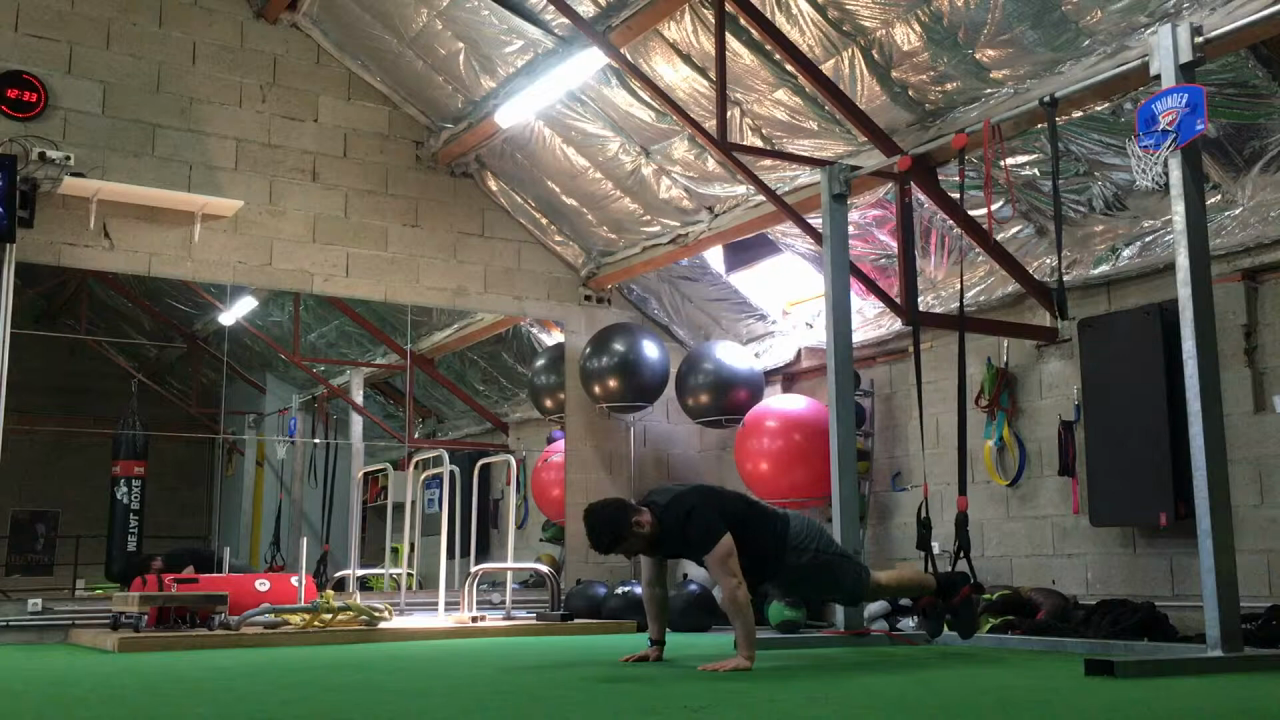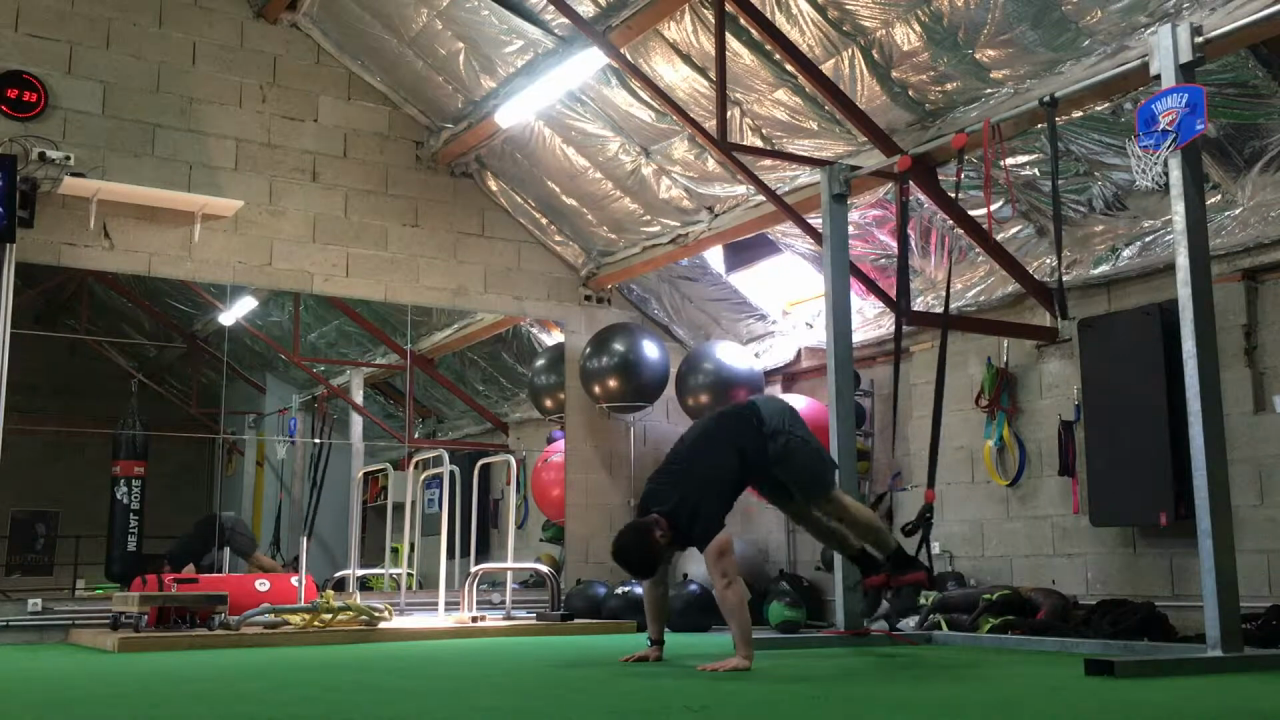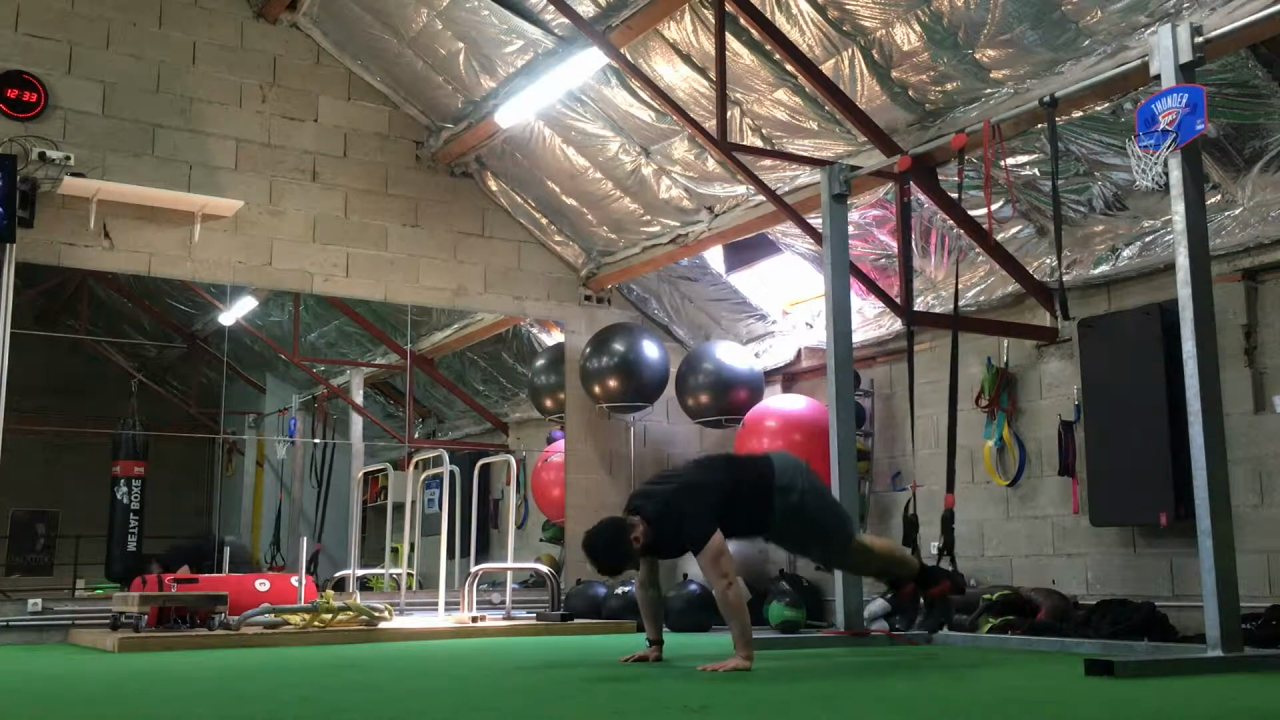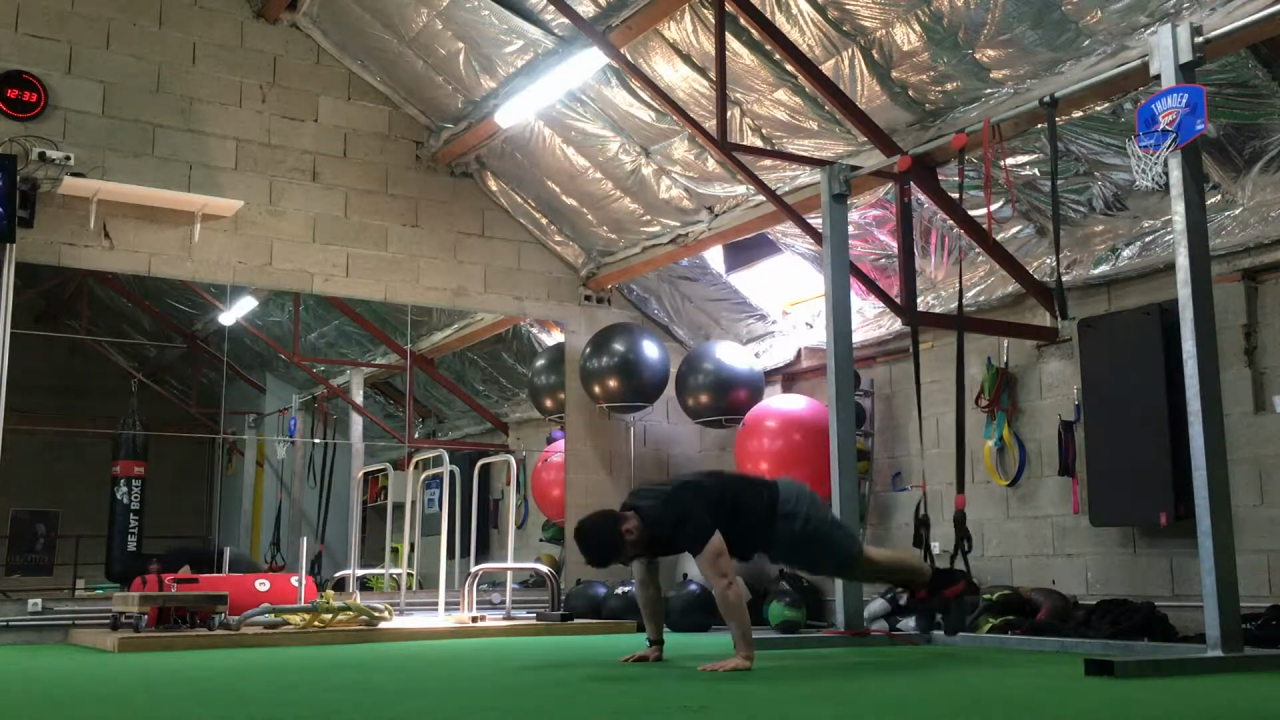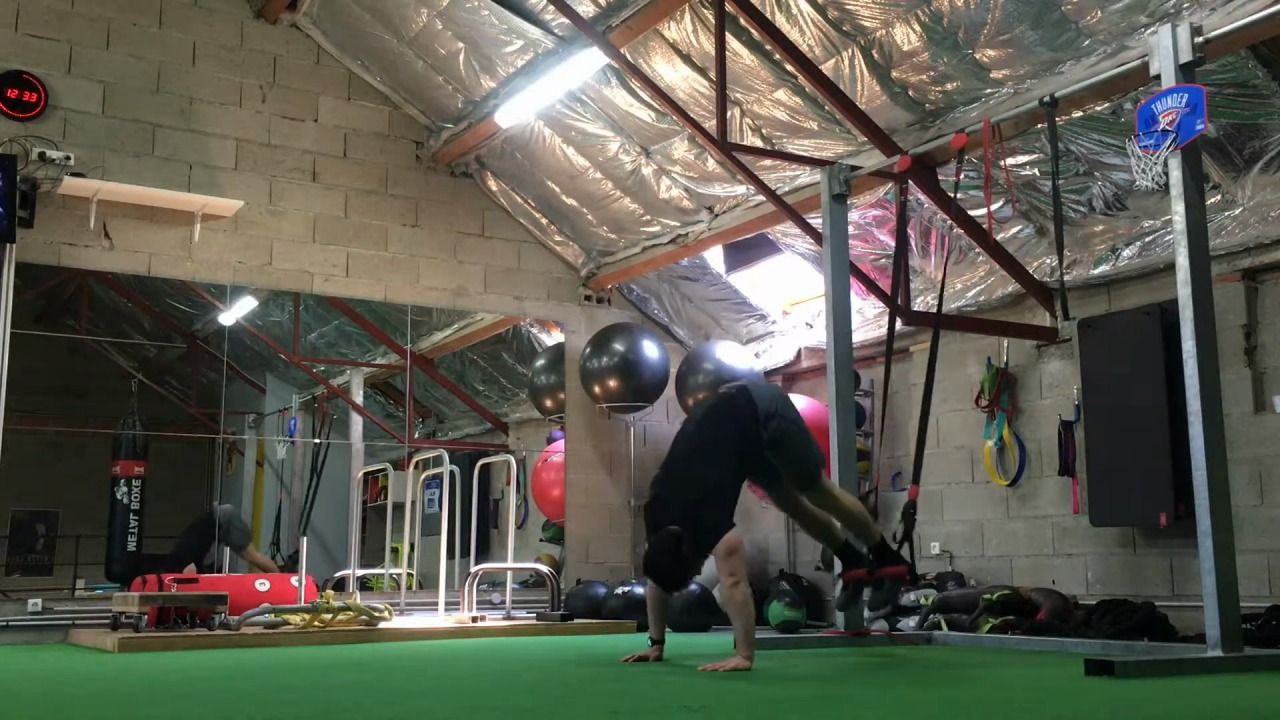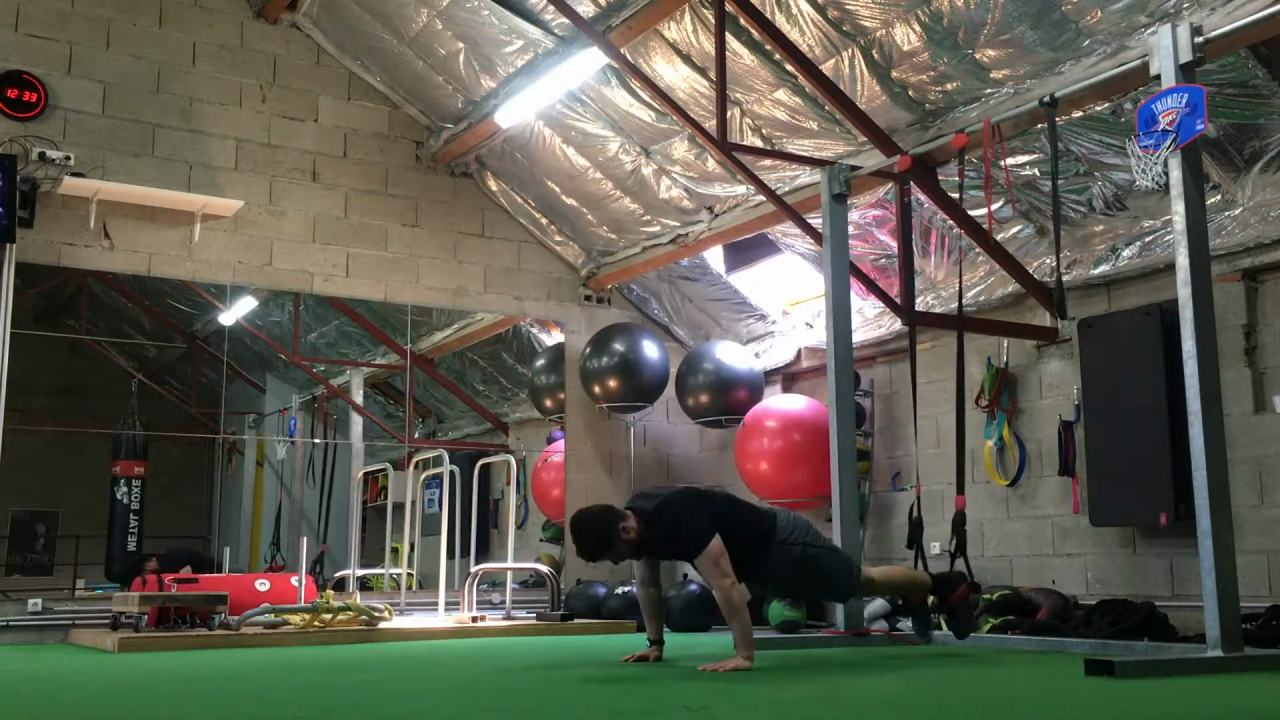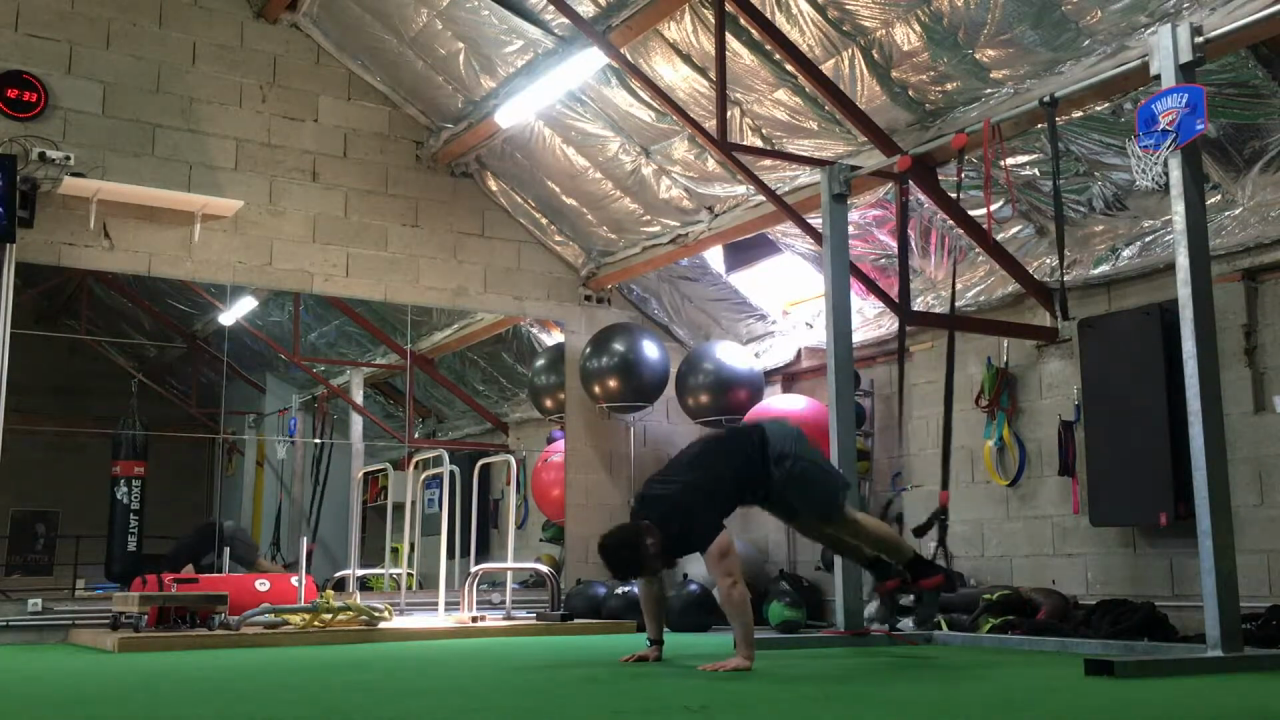
dt=0.7s
person 1, frame 1
left shoulder: (690, 513)
right shoulder: (650, 517)
left elbow: (732, 583)
right elbow: (653, 584)
left wrist: (745, 655)
right wrist: (656, 644)
left hip: (792, 546)
right hip: (775, 563)
left knee: (865, 587)
right knee: (862, 587)
left ankle: (950, 586)
right ankle: (925, 596)
person 1, frame 2
left shoulder: (694, 509)
right shoulder: (651, 511)
left elbow: (726, 581)
right elbow: (655, 579)
left wrist: (743, 655)
right wrist: (655, 642)
left hip: (770, 425)
right hip: (752, 444)
left knee: (829, 502)
right knee: (798, 509)
left ankle: (902, 563)
right ankle: (872, 567)
person 1, frame 3
left shoulder: (682, 513)
right shoulder: (640, 516)
left elbow: (724, 583)
right elbow: (647, 583)
left wrist: (743, 655)
right wrist: (654, 644)
left hip: (783, 485)
right hip: (766, 506)
left knee: (851, 547)
right knee: (831, 554)
left ankle: (929, 576)
right ankle: (902, 583)
person 1, frame 4
left shoulder: (679, 513)
right shoulder: (638, 516)
left elbow: (724, 582)
right elbow: (646, 581)
left wrist: (744, 654)
right wrist: (654, 643)
left hip: (785, 512)
right hip: (768, 521)
left knee: (857, 561)
right knee: (843, 567)
left ankle: (944, 580)
right ankle: (918, 588)
person 1, frame 5
left shoulder: (703, 514)
right shoulder: (658, 512)
left elbow: (733, 582)
right elbow: (657, 581)
left wrist: (744, 656)
right wrist: (656, 644)
left hip: (762, 409)
left knee: (821, 493)
right knee: (787, 500)
left ankle: (886, 557)
right ankle: (853, 561)
person 1, frame 6
left shoulder: (678, 516)
right shoulder: (638, 519)
left elbow: (726, 583)
right elbow: (647, 582)
left wrist: (744, 654)
right wrist: (656, 643)
left hip: (781, 543)
right hip: (763, 559)
left knee: (858, 581)
right knee: (845, 584)
left ankle: (947, 585)
right ankle: (909, 593)
person 1, frame 7
left shoulder: (687, 514)
right shoulder: (644, 519)
left elbow: (729, 582)
right elbow: (650, 583)
left wrist: (744, 655)
right wrist: (654, 644)
left hip: (777, 449)
right hip: (755, 456)
left knee: (838, 519)
right knee: (810, 526)
left ankle: (922, 570)
right ankle: (884, 571)
